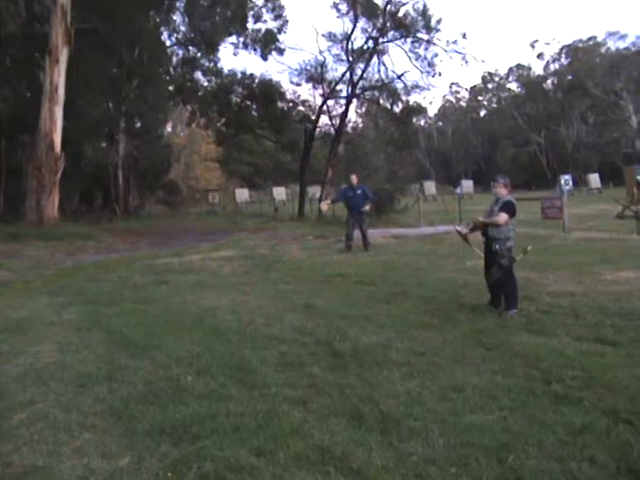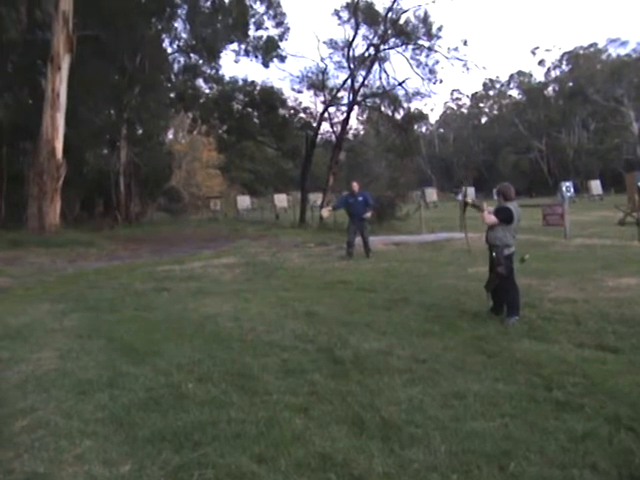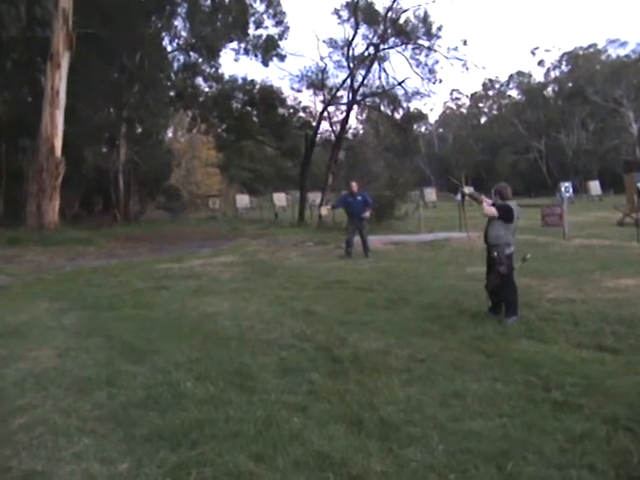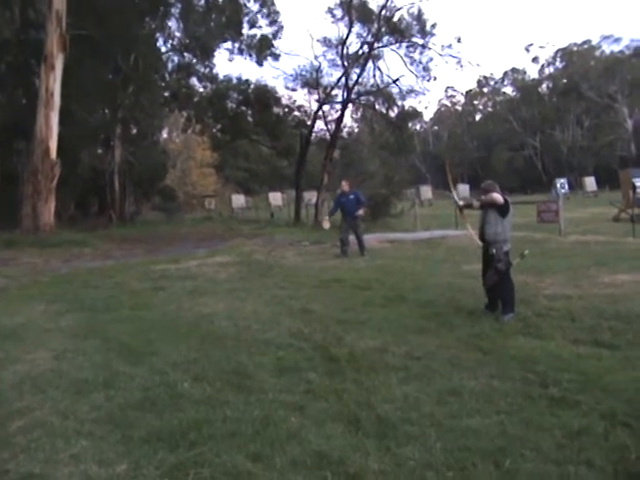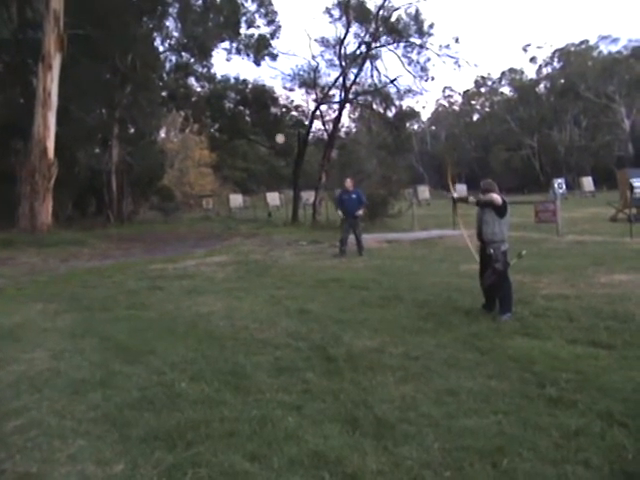
dt=1s
person 1, frame 1
left shoulder: (509, 203)
right shoulder: (496, 202)
left elbow: (500, 220)
right elbow: (487, 221)
left wrist: (483, 221)
right wrist: (471, 229)
left hip: (502, 245)
right hip: (491, 243)
left knee: (506, 275)
right knee: (490, 274)
left ankle: (512, 306)
right ankle: (495, 301)
person 1, frame 2
left shoulder: (506, 210)
right shoulder: (507, 208)
left elbow: (488, 220)
right elbow: (492, 211)
left wrist: (485, 211)
left hip: (503, 251)
right hip: (498, 250)
left knee: (507, 282)
right knee: (496, 281)
left ankle: (513, 313)
right ankle: (497, 308)
person 1, frame 3
left shoulder: (508, 208)
right shoulder: (500, 206)
left elbow: (486, 212)
right elbow: (486, 202)
left wrist: (483, 202)
right wrist: (471, 194)
left hip: (503, 251)
right hip: (494, 250)
left knee: (506, 282)
right knee: (492, 281)
left ankle: (512, 313)
right ankle: (496, 308)
person 1, frame 4
left shoulder: (502, 203)
right shoulder: (489, 204)
left elbow: (495, 196)
right elbow: (477, 204)
left wrist: (484, 199)
right wrist: (464, 204)
left hip: (499, 248)
right hip: (488, 247)
left knee: (503, 279)
right knee: (488, 278)
left ankle: (508, 310)
right ankle: (492, 305)
person 1, frame 5
left shoulder: (500, 203)
right shoulder: (485, 203)
left elbow: (493, 197)
right elbow: (473, 200)
left wrist: (480, 199)
left hip: (497, 248)
right hip: (486, 246)
left knee: (501, 279)
right knee: (485, 277)
left ankle: (506, 311)
right ankle: (489, 305)
